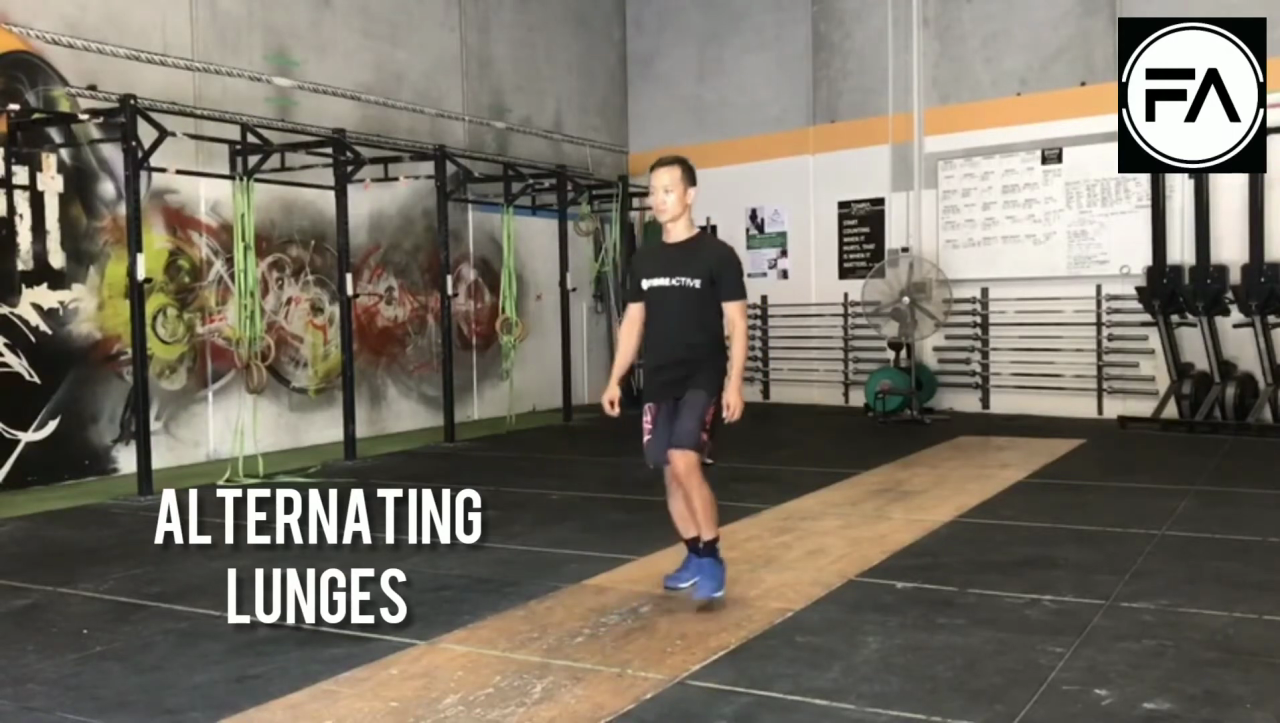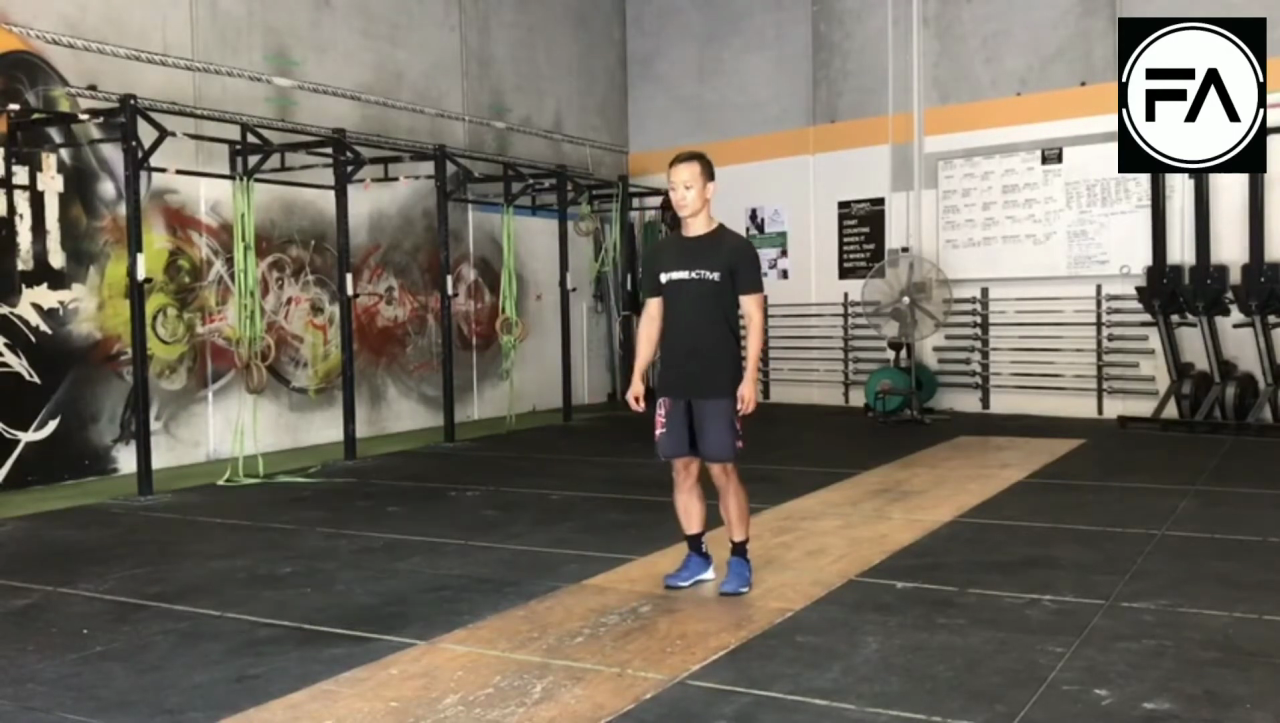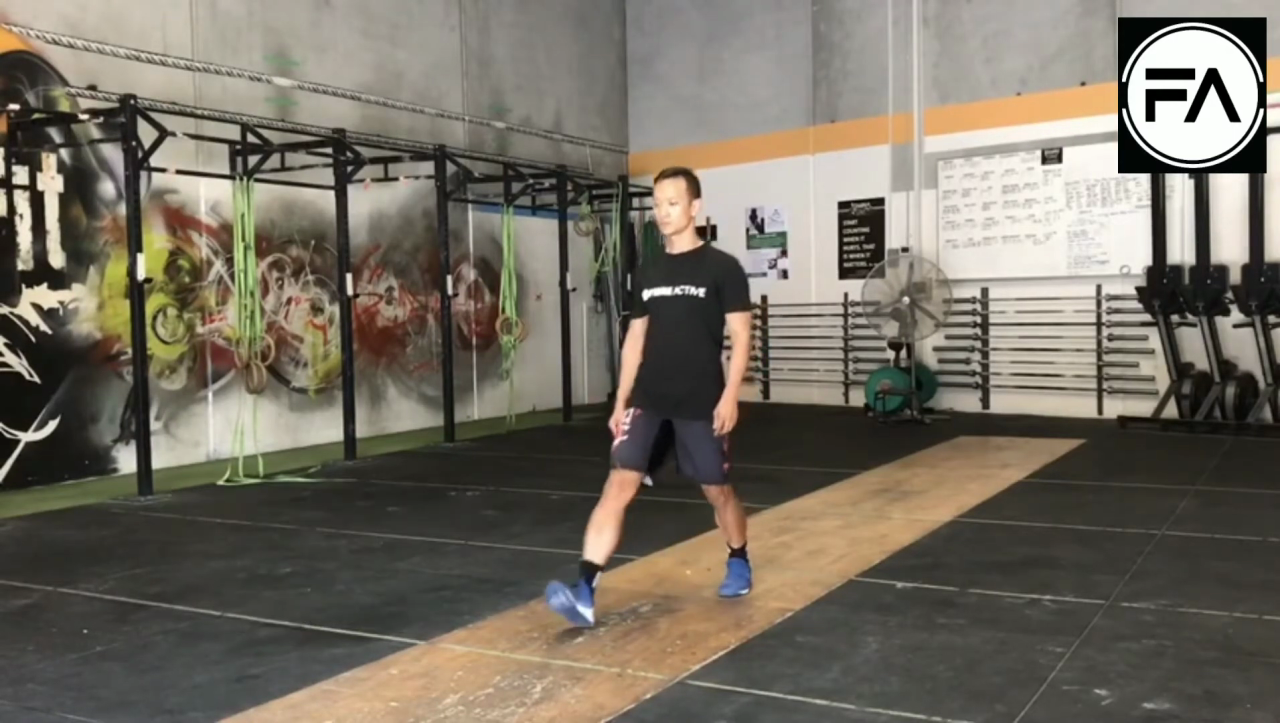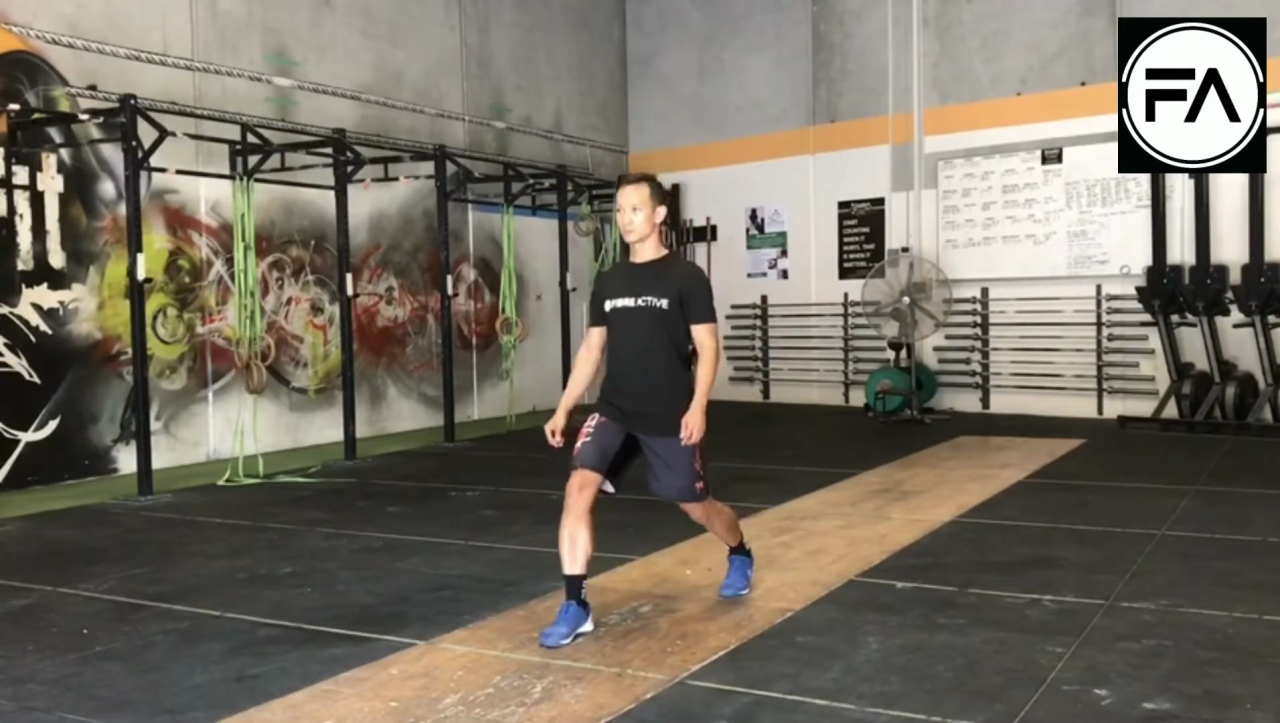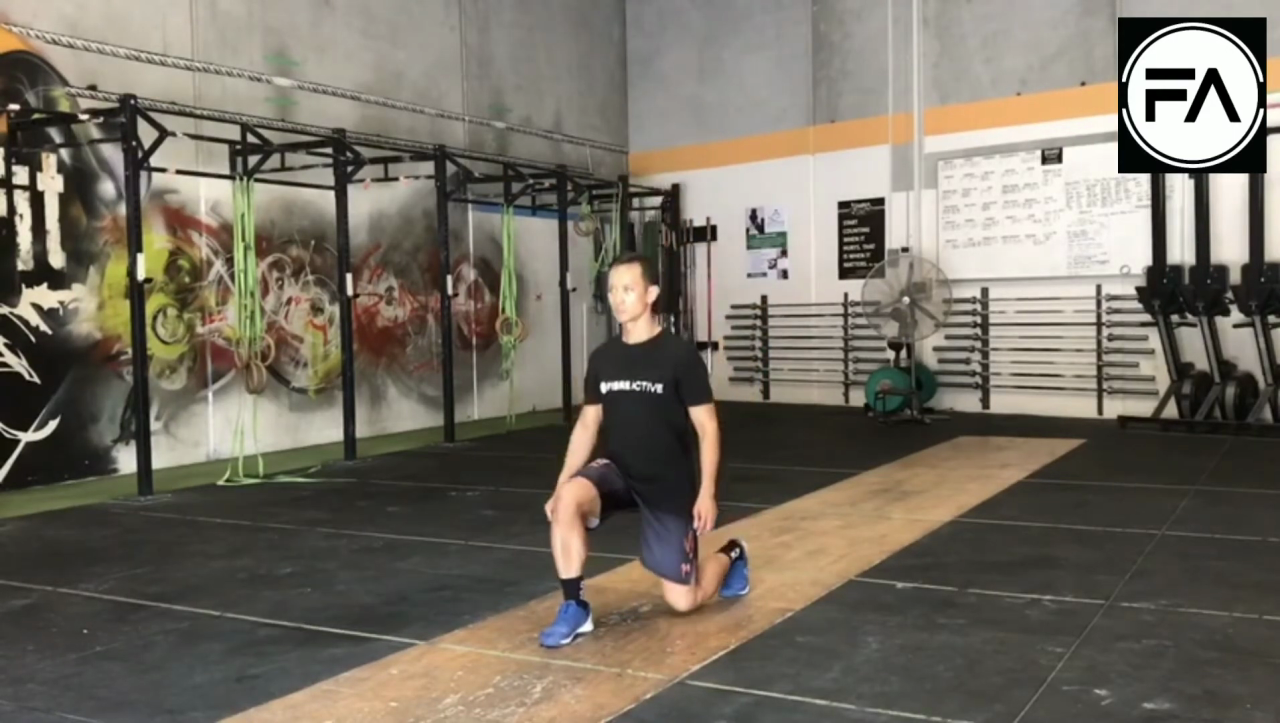
dt=0.5s
person 1, frame 1
left shoulder: (716, 254)
right shoulder: (644, 258)
left elbow: (737, 323)
right elbow: (633, 321)
left wrist: (734, 383)
right wrist: (615, 379)
left hip: (701, 379)
right hip: (658, 383)
left knee: (683, 462)
right knee: (671, 474)
left ankle: (713, 556)
right ankle: (696, 555)
person 1, frame 2
left shoulder: (735, 248)
right shoulder: (661, 252)
left elbow: (754, 316)
right elbow: (651, 317)
left wrist: (750, 376)
right wrist: (638, 375)
left hip: (718, 382)
right hip: (672, 382)
left knee: (722, 471)
right knee: (682, 471)
left ankle: (739, 560)
right ankle: (697, 557)
person 1, frame 3
left shoulder: (721, 267)
right shoulder: (648, 271)
left elbow: (741, 335)
left wrist: (730, 394)
right wrist: (622, 399)
left hip: (702, 401)
right hip: (648, 399)
left knee: (717, 489)
right knee: (619, 486)
left ankle: (738, 562)
right ankle: (583, 590)
person 1, frame 4
left shoulder: (686, 276)
right shoulder: (608, 281)
left elbow: (707, 347)
right elbow: (592, 348)
left wrist: (697, 407)
right wrist: (563, 409)
left hip: (668, 417)
right hip: (613, 411)
left knee: (697, 507)
right knee: (578, 489)
left ankle: (740, 554)
right ankle: (575, 606)
person 1, frame 5
left shoulder: (680, 356)
right shoulder: (602, 358)
left elbow: (707, 427)
right elbow: (587, 424)
left wrist: (707, 492)
right wrist: (560, 486)
left hip: (669, 484)
right hip: (618, 472)
left knee: (684, 600)
right knee: (567, 500)
left ankle: (732, 555)
right ankle: (574, 609)
